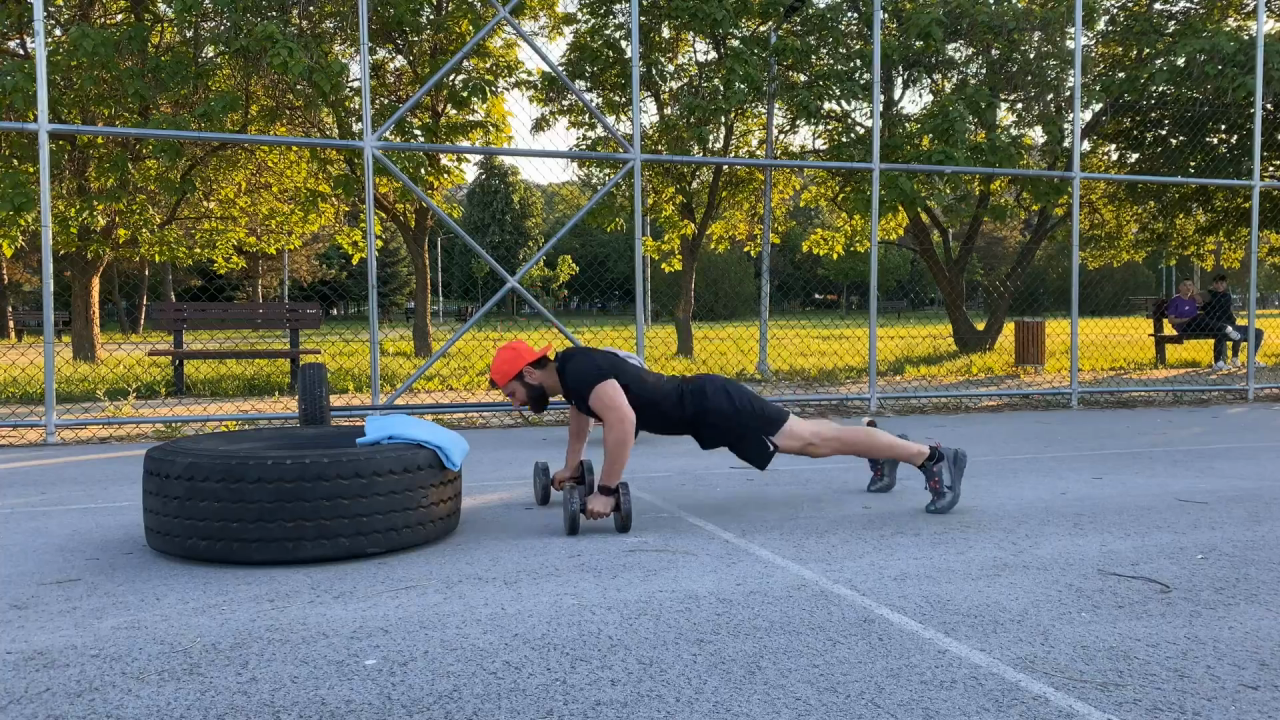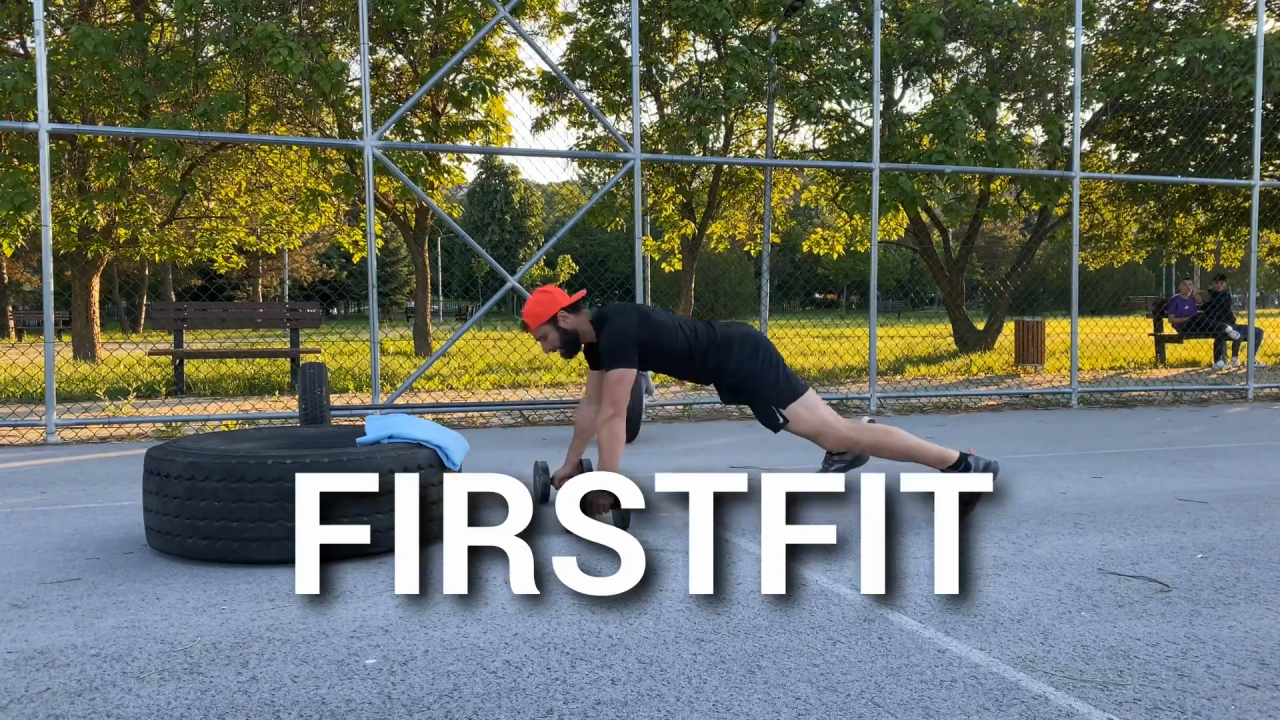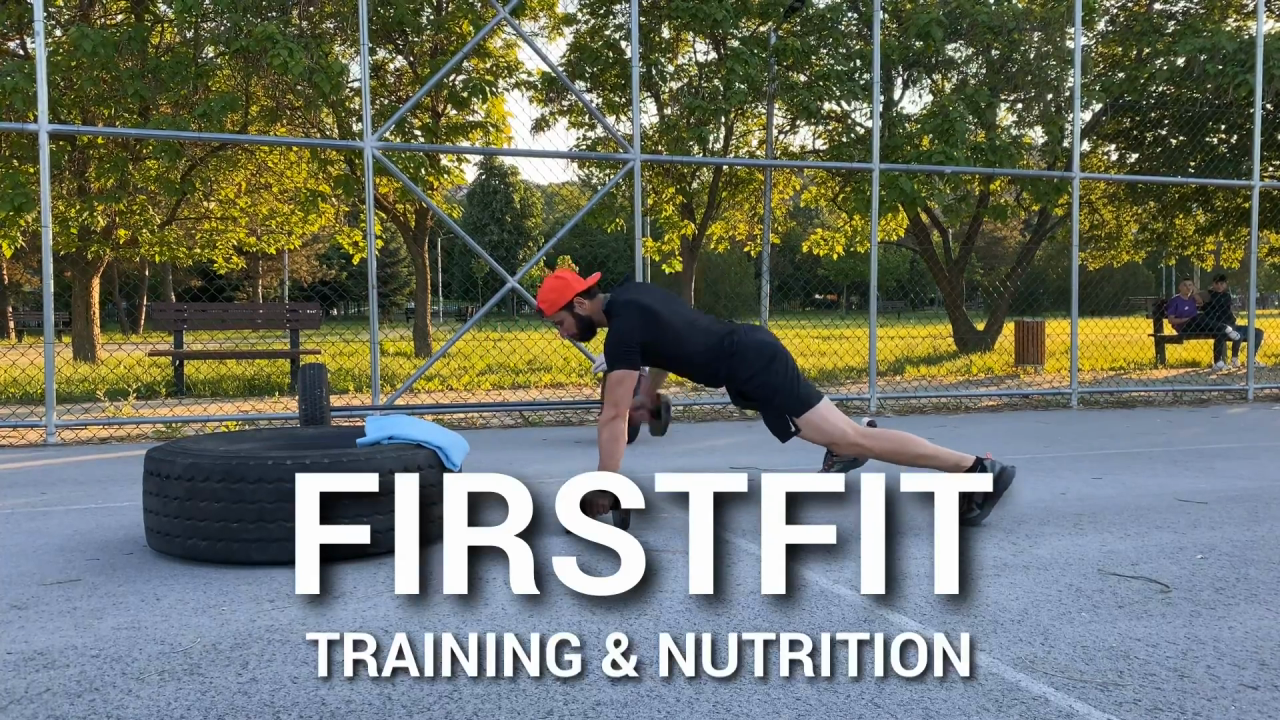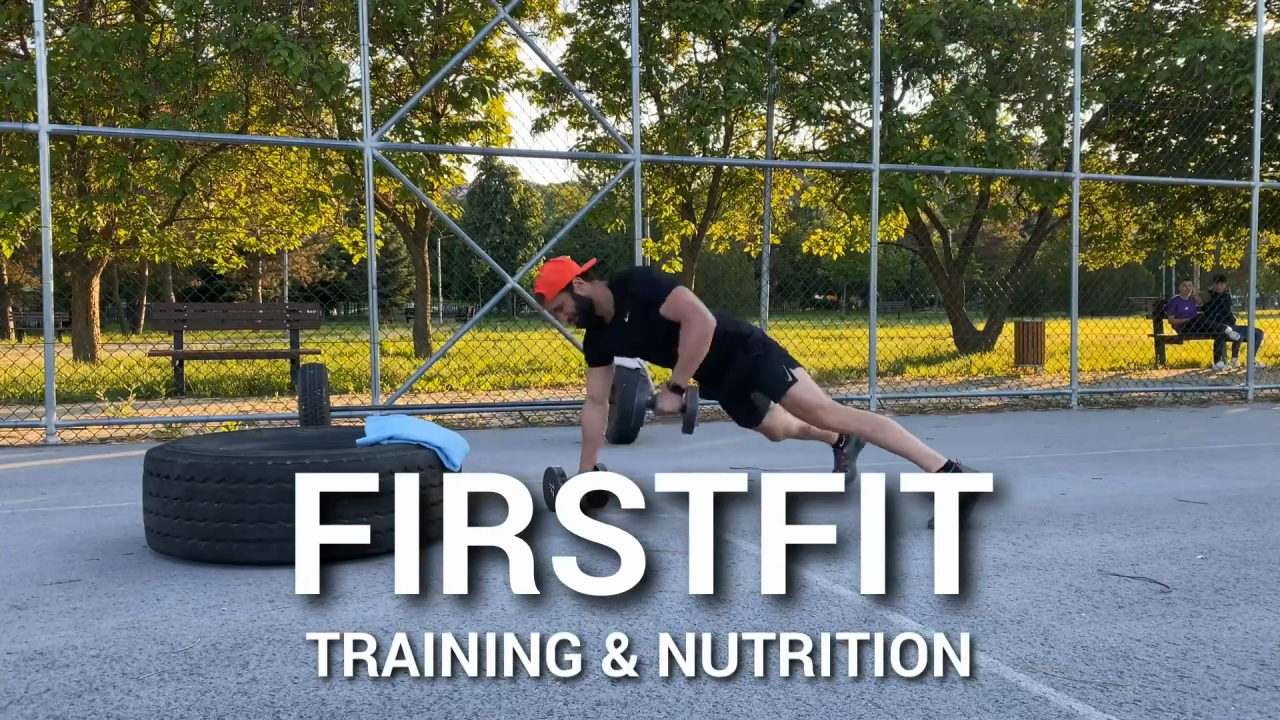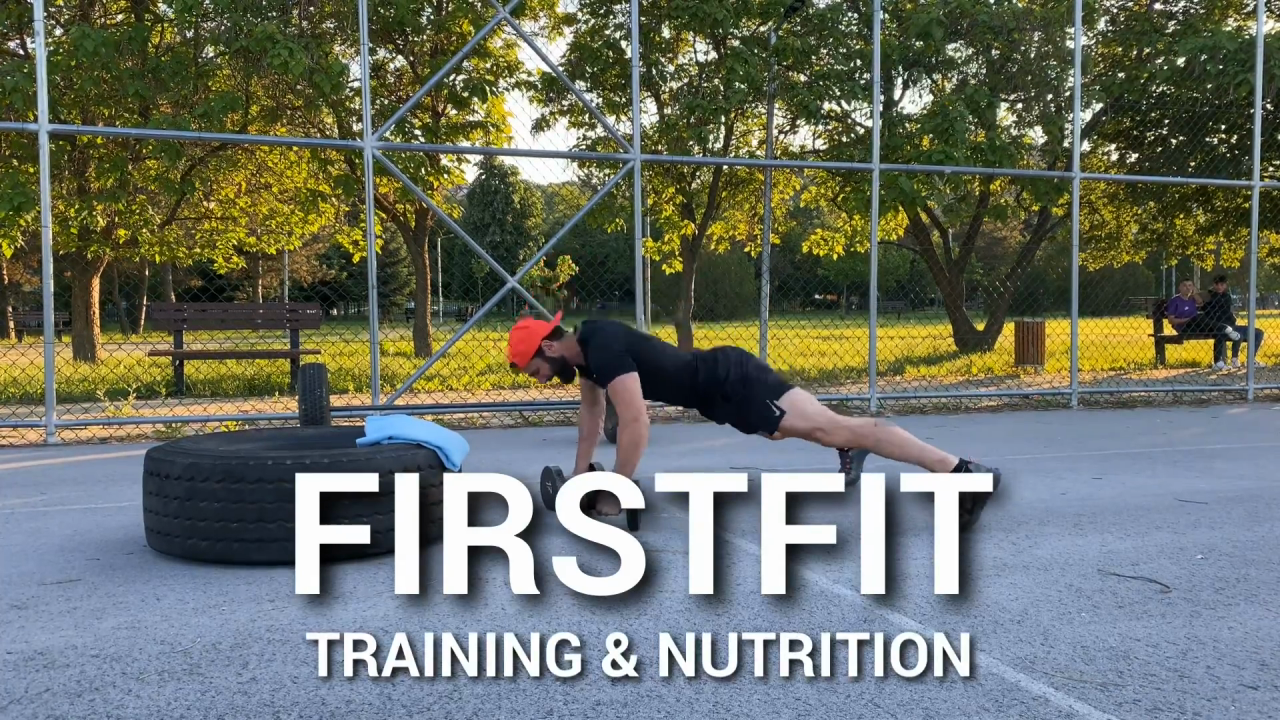
dt=1s
person 1, frame 1
left shoulder: (576, 375)
right shoulder: (567, 368)
left elbow: (622, 419)
right elbow: (582, 409)
left wrist: (606, 491)
right wrist: (571, 463)
left hip: (711, 409)
right hip: (699, 400)
left knee: (815, 441)
right knee: (801, 430)
left ankle: (934, 457)
right ankle: (884, 447)
person 1, frame 2
left shoulder: (617, 332)
right shoulder: (600, 334)
left elbow: (613, 415)
right elbow: (591, 406)
left wrist: (607, 489)
right wrist: (569, 466)
left hip: (742, 358)
right hip: (736, 349)
left knee: (835, 430)
left ankle: (965, 466)
right ankle: (845, 452)
person 1, frame 3
left shoulder: (621, 329)
right shoulder: (629, 295)
left elbow: (613, 416)
left wrist: (605, 490)
right wrist: (651, 389)
left hip: (755, 366)
right hip: (752, 347)
left knee: (853, 435)
left ankle: (980, 470)
right ankle: (841, 452)
person 1, frame 4
left shoulder: (638, 283)
right shoulder: (598, 335)
left elbow: (702, 321)
right elbow: (596, 402)
left wrist: (676, 390)
right wrist: (586, 473)
left hip: (743, 350)
right hip: (723, 381)
left knee: (823, 411)
right knee: (779, 429)
left ankle: (950, 473)
right ankle: (842, 443)
person 1, frame 5
left shoulder: (600, 348)
right shoulder: (586, 345)
left elbow: (635, 421)
right elbow: (591, 406)
left wrist: (619, 495)
right wrist: (581, 471)
left hip: (729, 381)
right hip: (718, 376)
left knee: (828, 428)
right knee: (793, 428)
left ankle: (963, 472)
right ankle: (851, 453)
